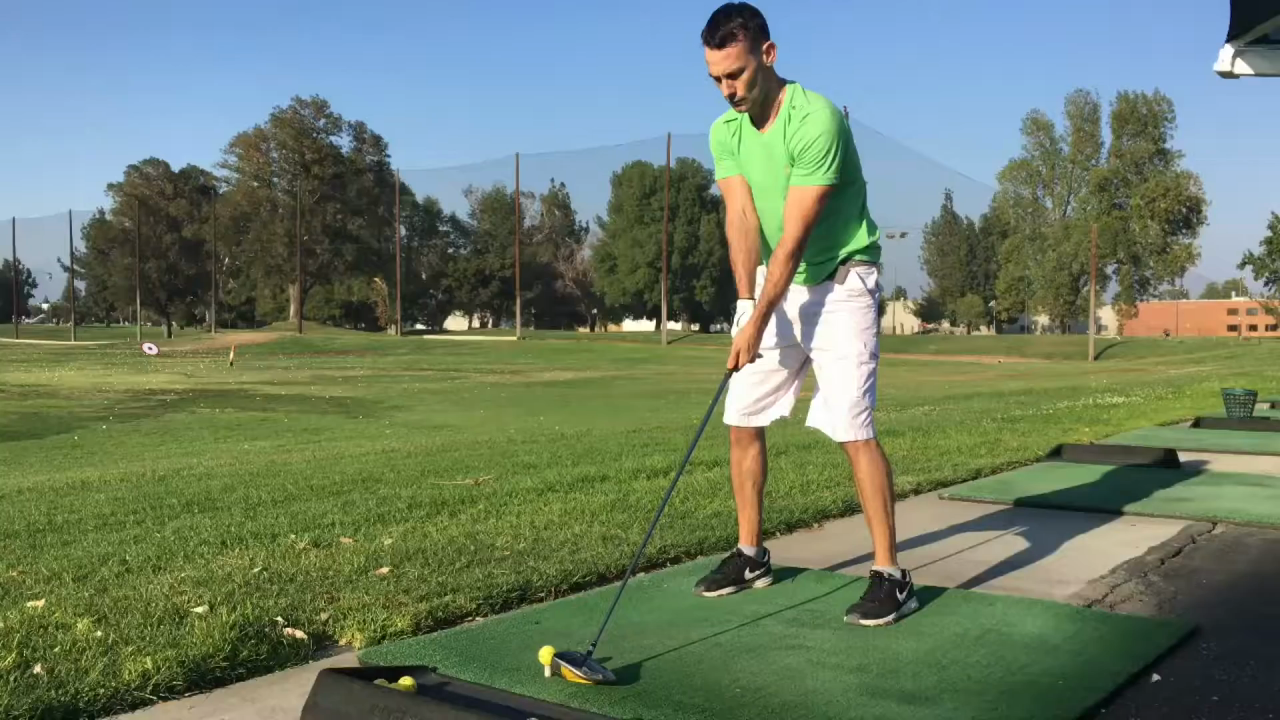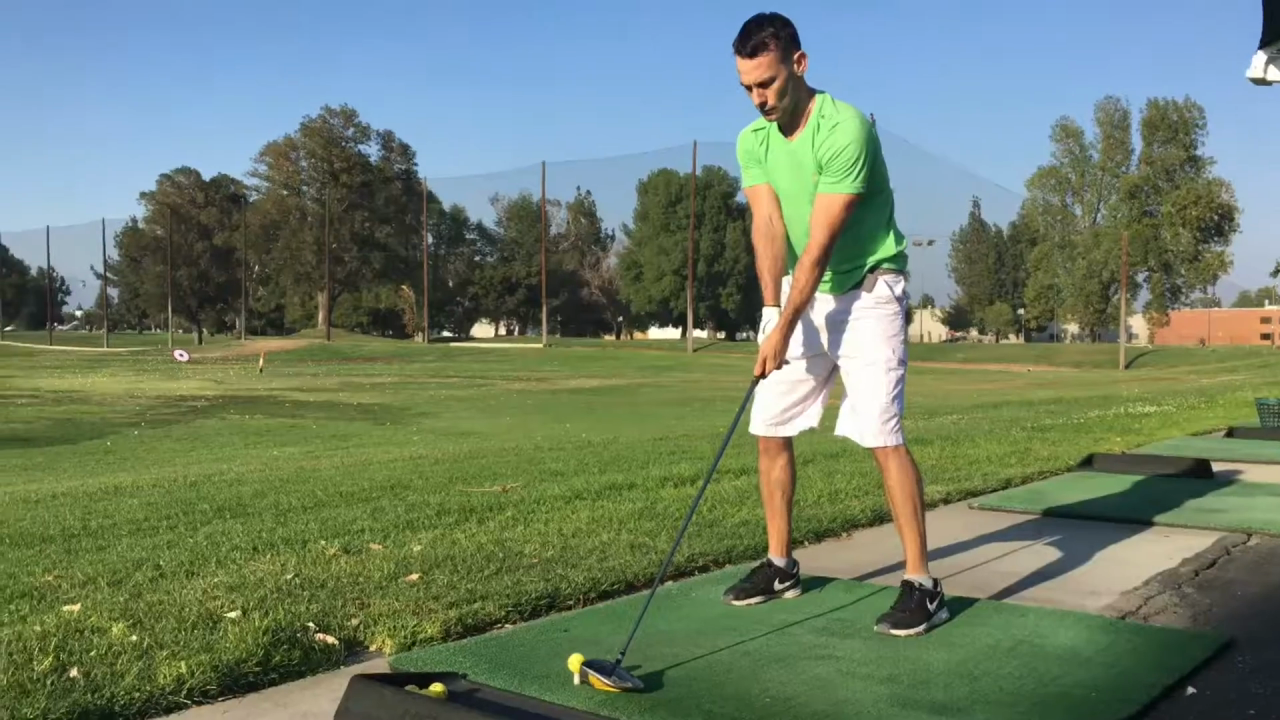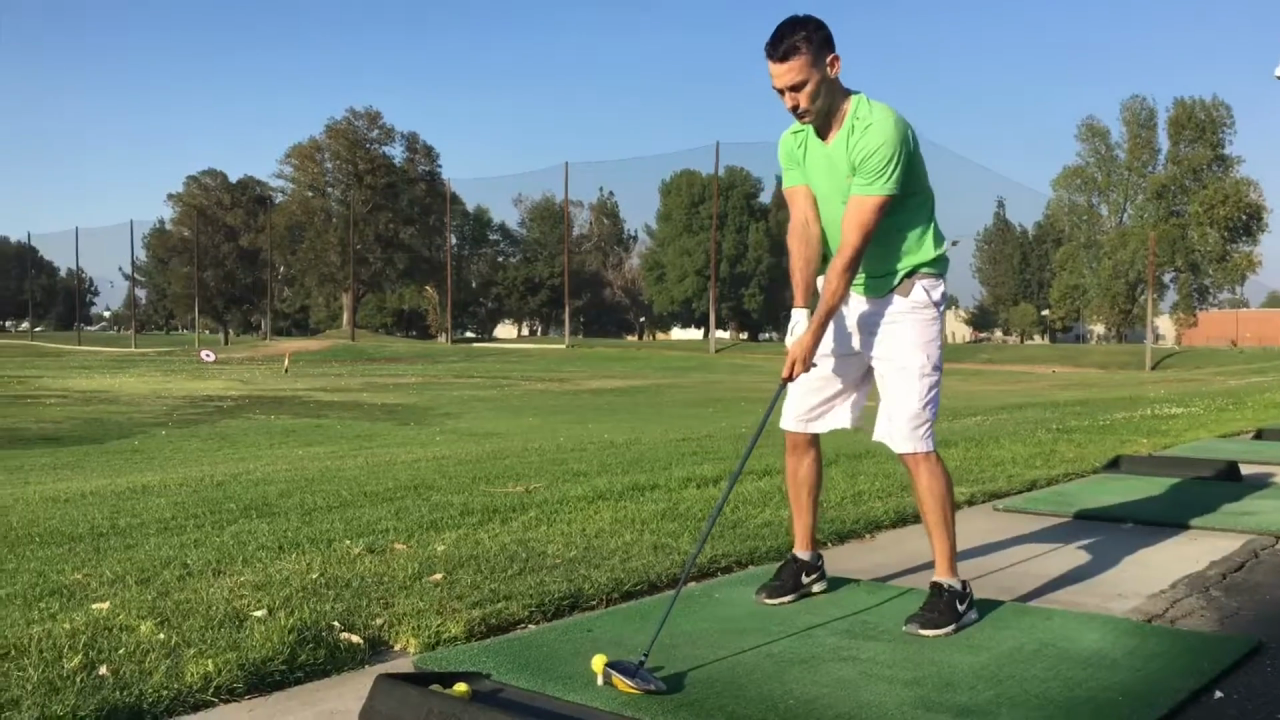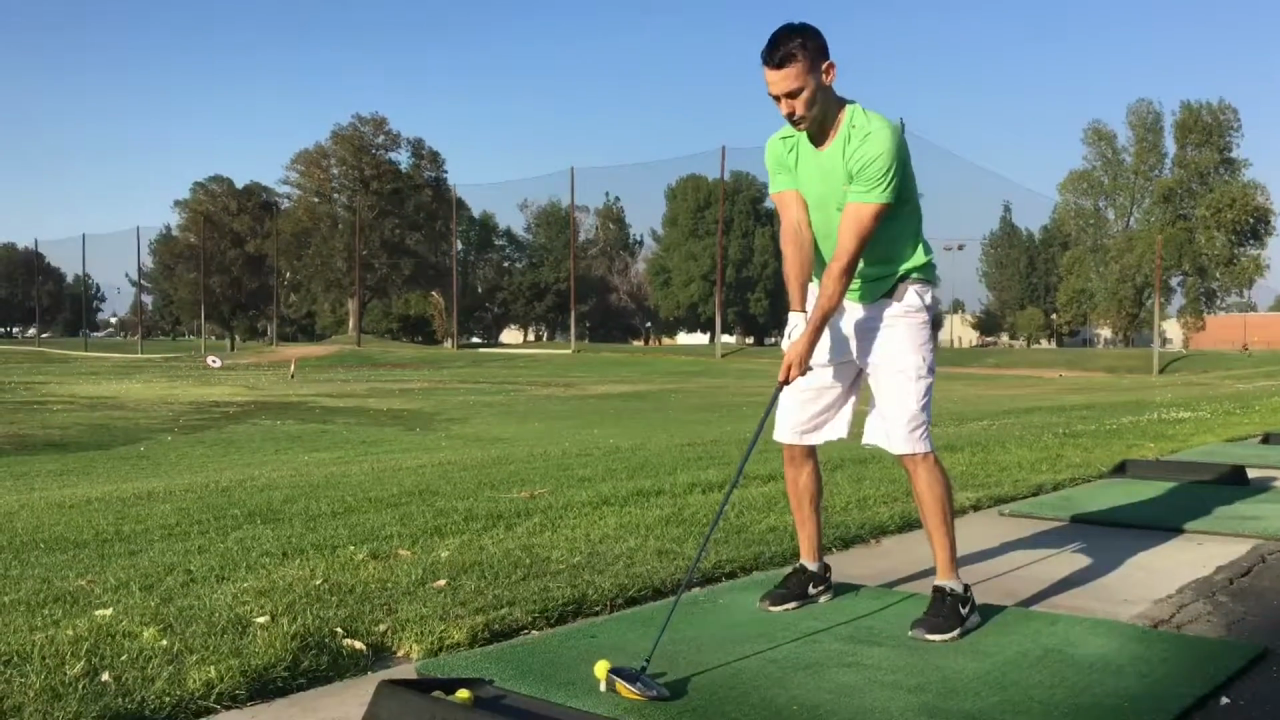
dt=0.4s
person 1, frame 1
left shoulder: (817, 119)
right shoulder: (725, 131)
left elbow: (794, 236)
right elbow: (742, 221)
left wrist: (757, 323)
right wrist: (745, 305)
left hip: (838, 285)
right hip: (773, 287)
left knee: (852, 428)
right knee: (742, 423)
left ankle: (890, 575)
right ankle: (751, 554)
person 1, frame 2
left shoulder: (845, 128)
right shoulder: (752, 140)
left elbow: (819, 245)
right elbow: (768, 229)
left wrist: (783, 329)
right wrist: (770, 312)
left hip: (866, 293)
right hip: (801, 294)
left knee: (881, 434)
right knee: (770, 433)
left ankle: (921, 583)
right ankle: (780, 564)
person 1, frame 3
left shoulder: (881, 130)
right shoulder: (792, 142)
left elbow: (852, 247)
right elbow: (804, 229)
left wrist: (813, 332)
right wrist: (800, 314)
left hip: (904, 296)
right hip: (838, 296)
left knee: (912, 440)
right knee: (798, 428)
left ankle: (950, 586)
right ankle: (805, 559)
person 1, frame 4
left shoulder: (875, 139)
right shoulder: (780, 147)
left elbow: (847, 253)
right elbow: (795, 233)
left wrist: (808, 336)
right wrist: (796, 318)
left hip: (893, 301)
right hip: (827, 301)
left knee: (910, 442)
right knee: (794, 440)
left ankle: (951, 589)
right ankle: (812, 568)
